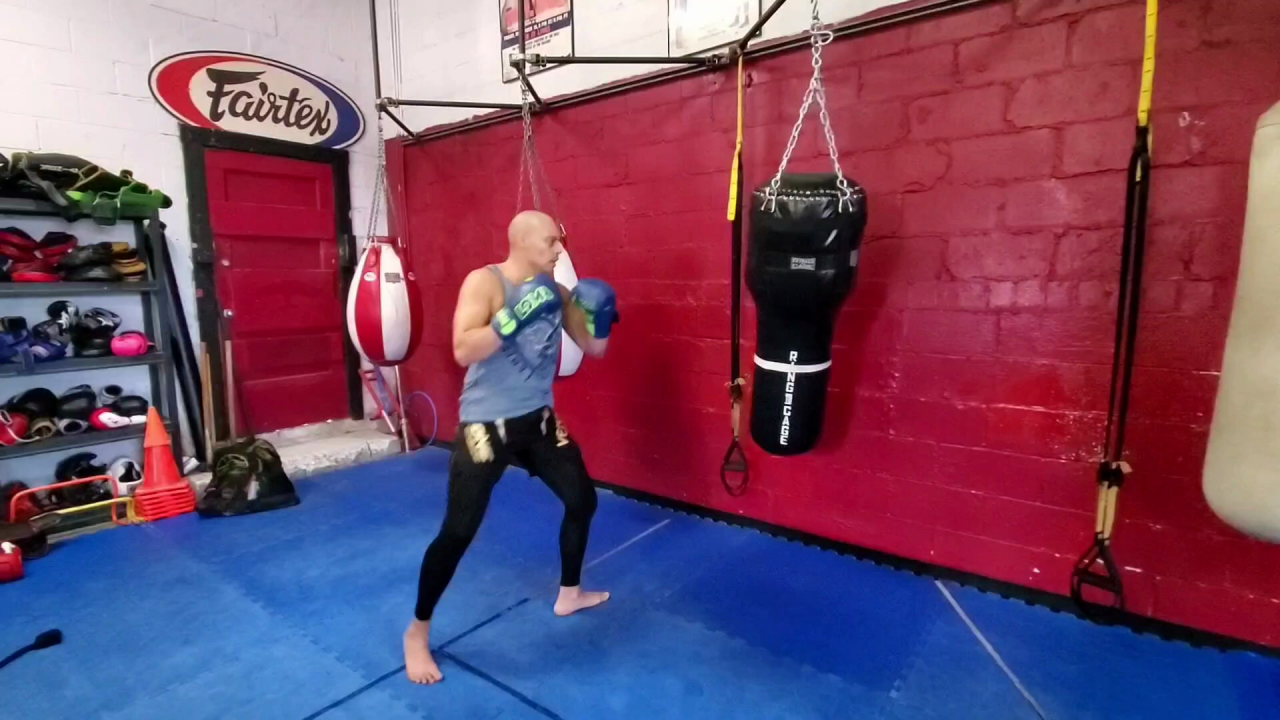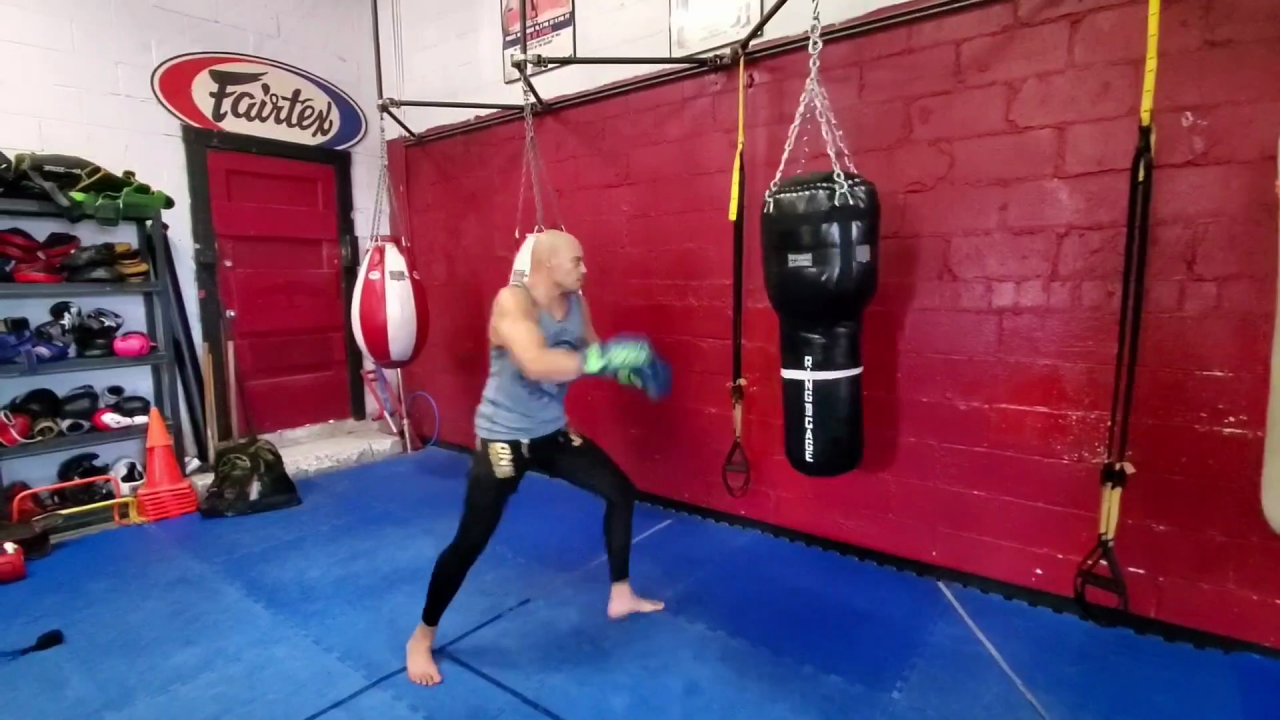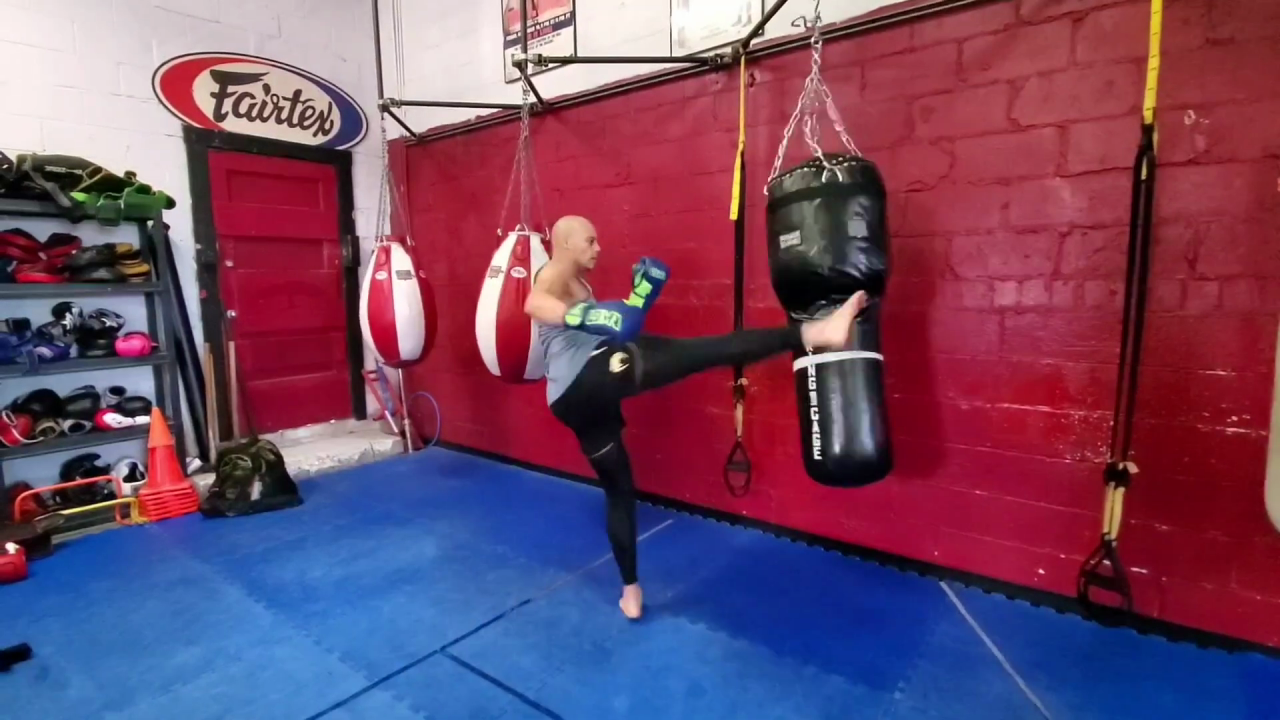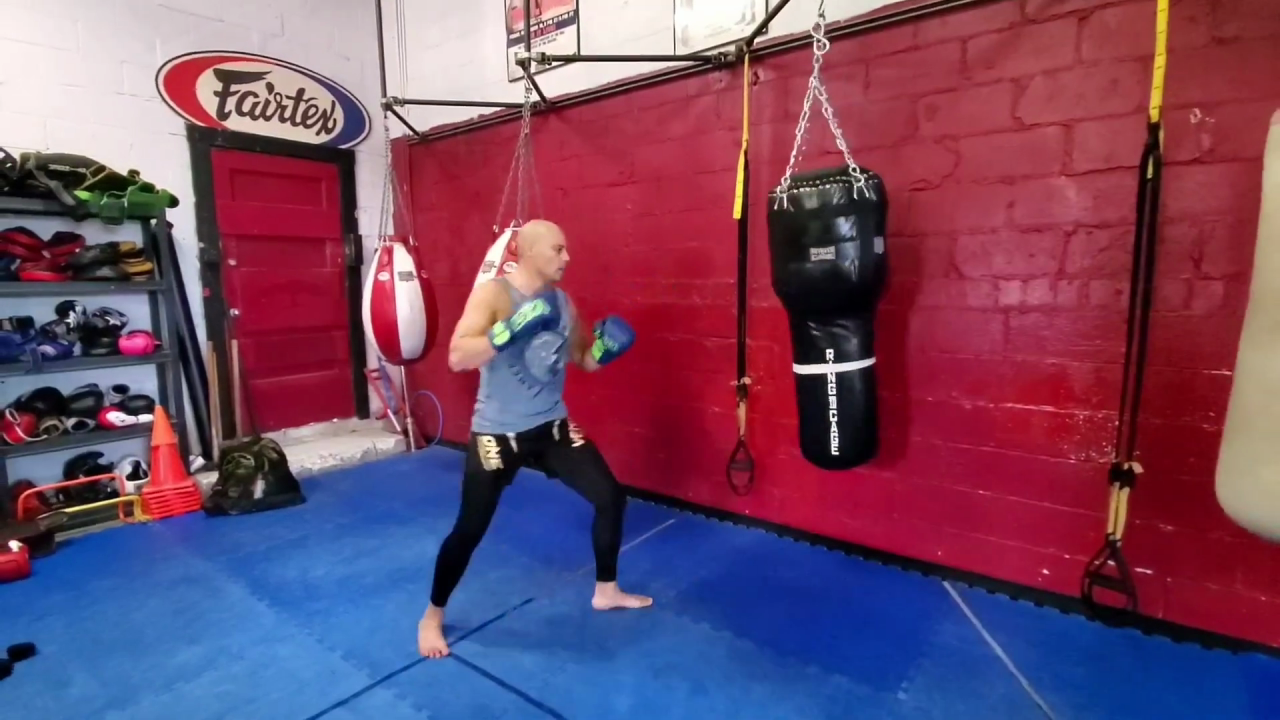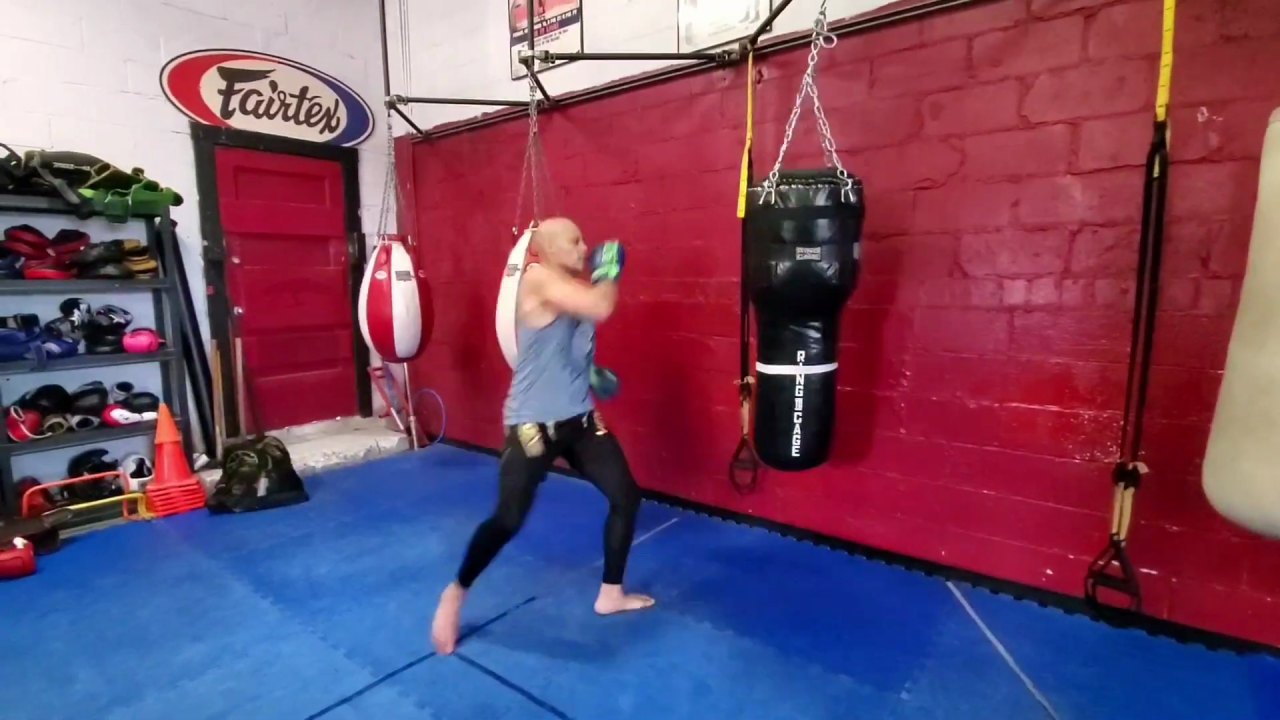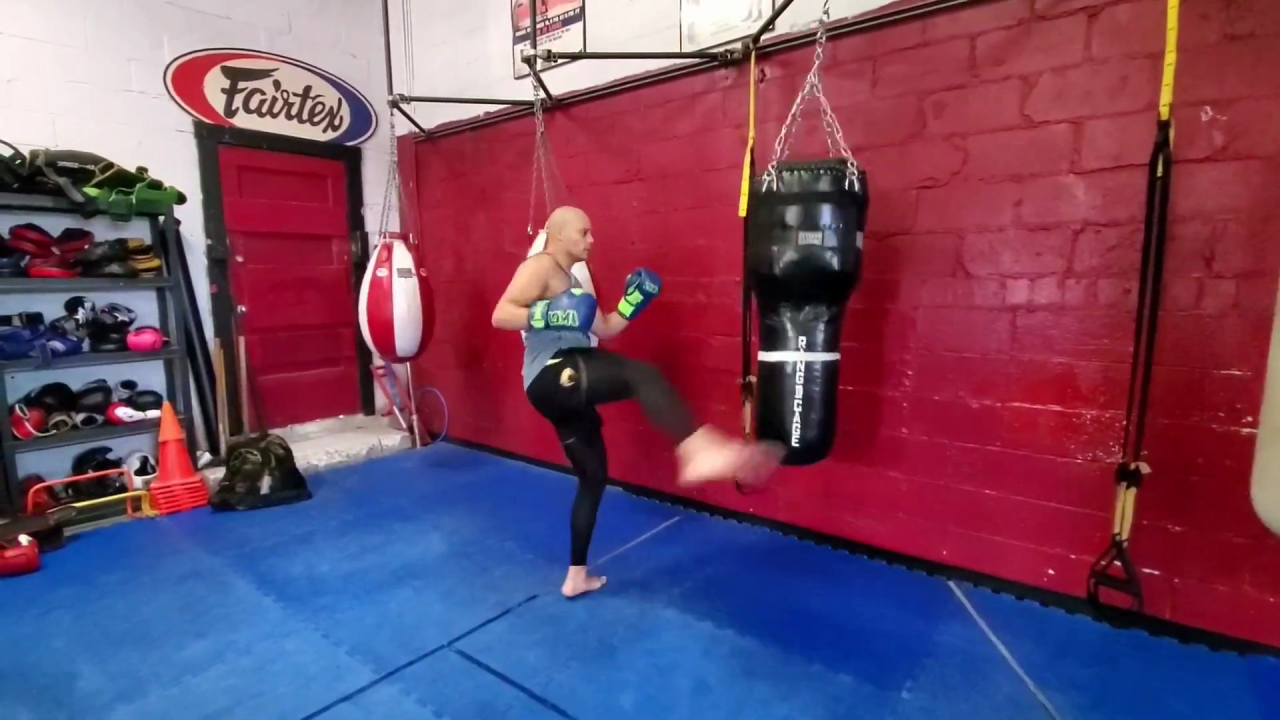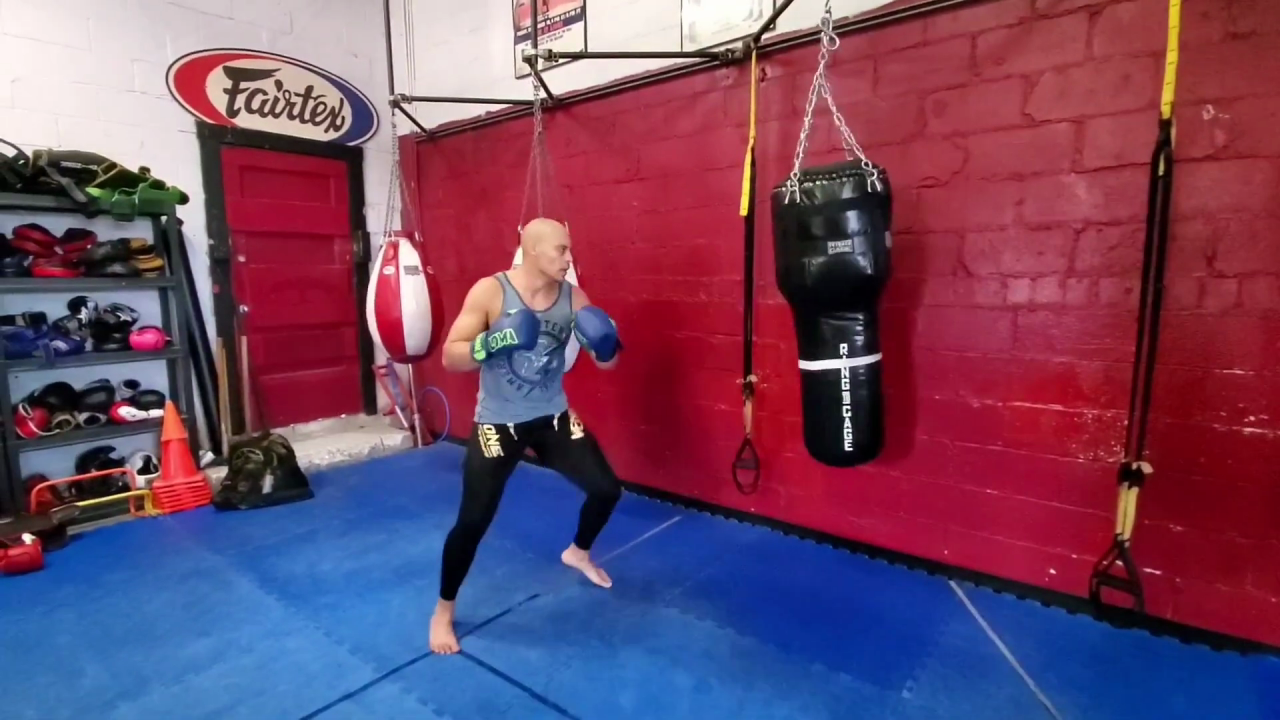
dt=0.5s
person 1, frame 1
left shoulder: (553, 290)
right shoulder: (482, 283)
left elbow: (594, 347)
right elbow: (464, 350)
left wrist: (600, 317)
right wrist: (515, 316)
left hip: (539, 419)
right hip: (485, 425)
left knee: (583, 499)
right knee: (458, 531)
left ankle: (569, 593)
right ankle: (418, 632)
person 1, frame 2
left shoulder: (575, 304)
right shoulder: (513, 301)
left elbow: (594, 352)
right elbow: (540, 366)
left wrist: (635, 371)
right wrist: (611, 358)
left hip: (553, 431)
right hip: (504, 437)
left knee: (621, 493)
right knee: (470, 542)
left ankle: (621, 595)
right ankle: (423, 636)
person 1, frame 3
left shoulder: (576, 278)
right shoulder: (557, 272)
left elbow: (622, 327)
right elbow: (535, 304)
left wrist: (643, 292)
right wrist: (593, 316)
left hip: (579, 397)
right hip: (590, 380)
left knee: (619, 490)
right knee: (697, 350)
left ankle: (631, 594)
right ankle: (812, 334)
person 1, frame 4
left shoulder: (562, 300)
right shoulder: (492, 294)
left elbow: (583, 361)
right elbow: (458, 358)
left wrist: (604, 347)
right wrist: (510, 331)
left hip: (552, 425)
right hip: (498, 433)
left knee: (610, 496)
right knee: (470, 530)
left ankle: (607, 591)
right ankle: (433, 613)
person 1, frame 5
left shoulder: (569, 284)
right shoulder: (539, 278)
right elbow: (597, 307)
left wrist: (592, 372)
right wrist: (607, 269)
left hip: (580, 416)
right hip: (535, 421)
left knee: (626, 495)
right knee: (508, 522)
left ankle: (612, 593)
right ankle: (454, 597)
person 1, frame 6
left shoulder: (566, 277)
right shoulder: (541, 267)
left elbow: (603, 328)
right elbow: (500, 315)
left wrist: (635, 300)
right wrist: (549, 315)
left hip: (560, 387)
right hip: (555, 375)
left knee: (594, 476)
right knee: (643, 374)
left ankle: (578, 574)
right ankle: (698, 450)
person 1, frame 7
left shoulder: (573, 299)
right shoulder: (489, 293)
left elbow: (607, 361)
right elbow: (450, 356)
left wrist: (604, 341)
right wrist: (492, 342)
left hip: (554, 416)
right hip: (498, 423)
left knee: (606, 488)
right knee: (473, 521)
left ankle: (579, 551)
right ankle: (443, 610)
